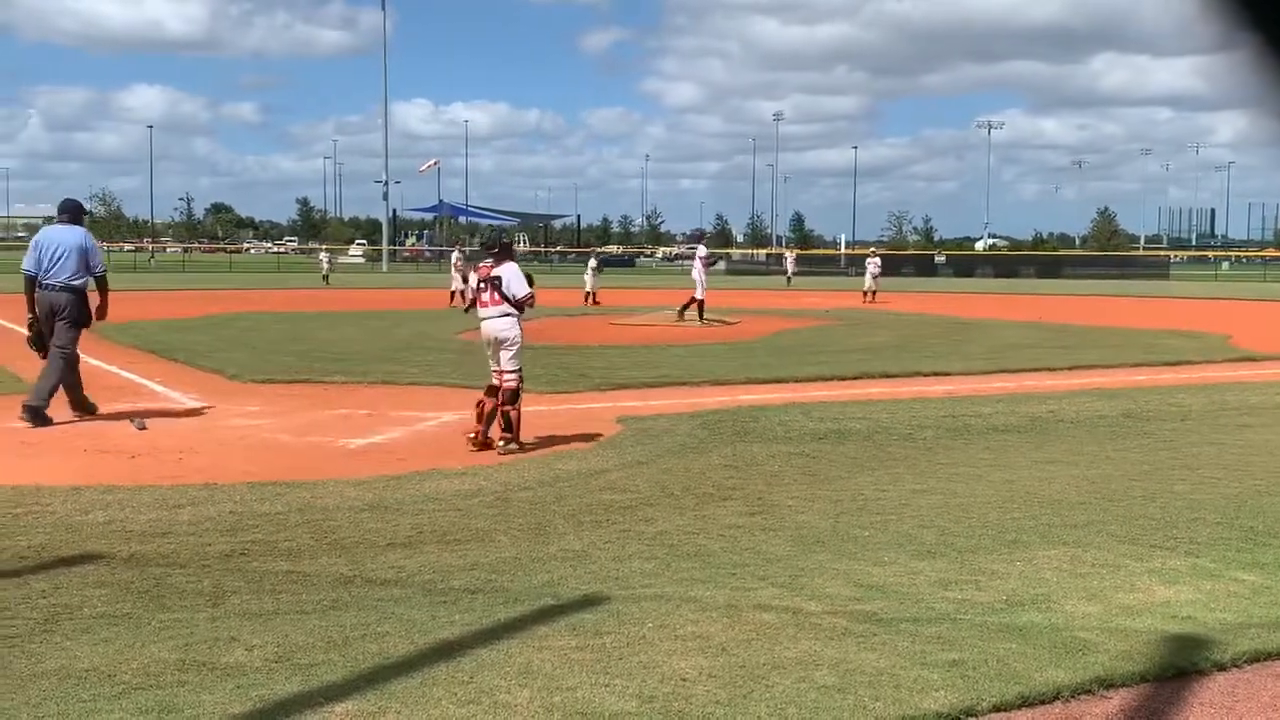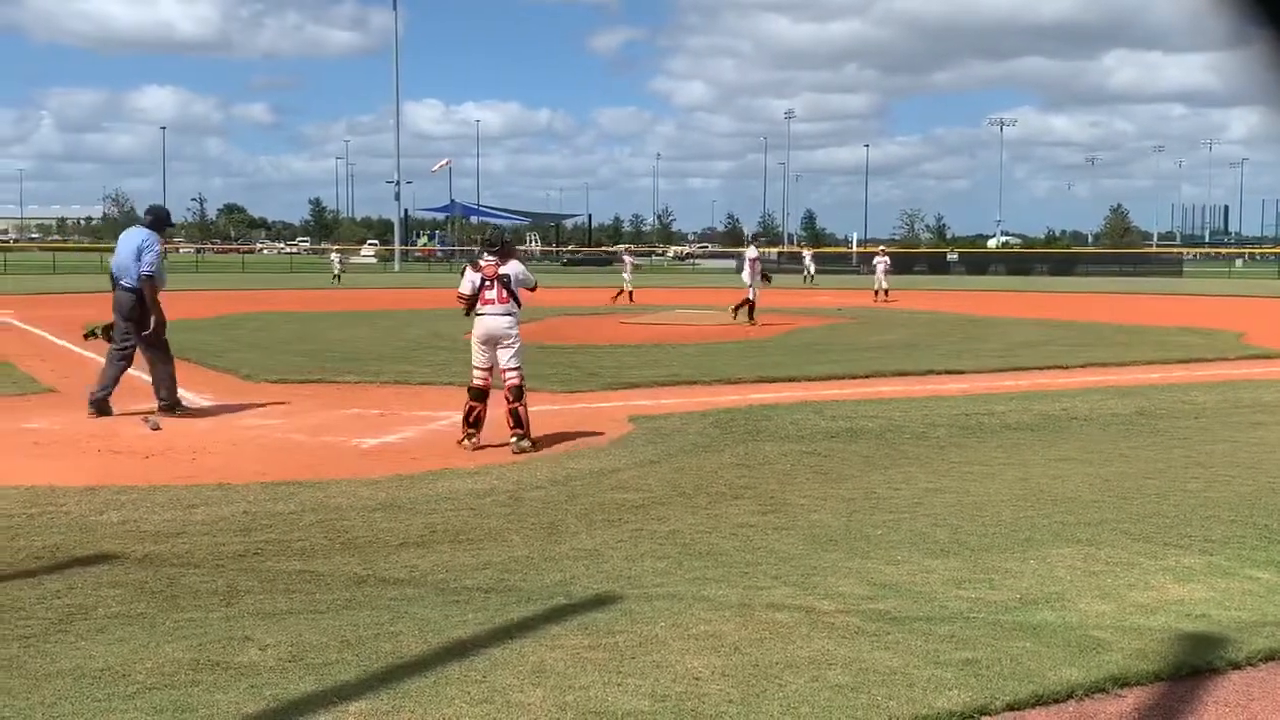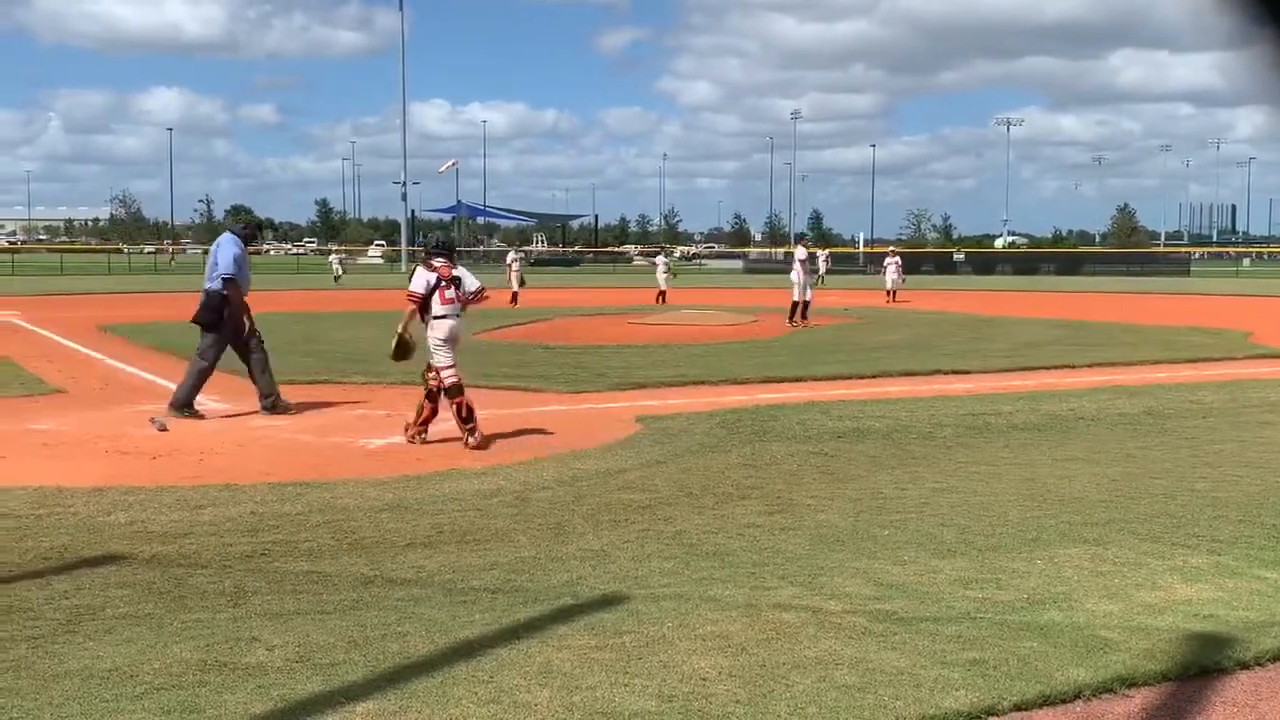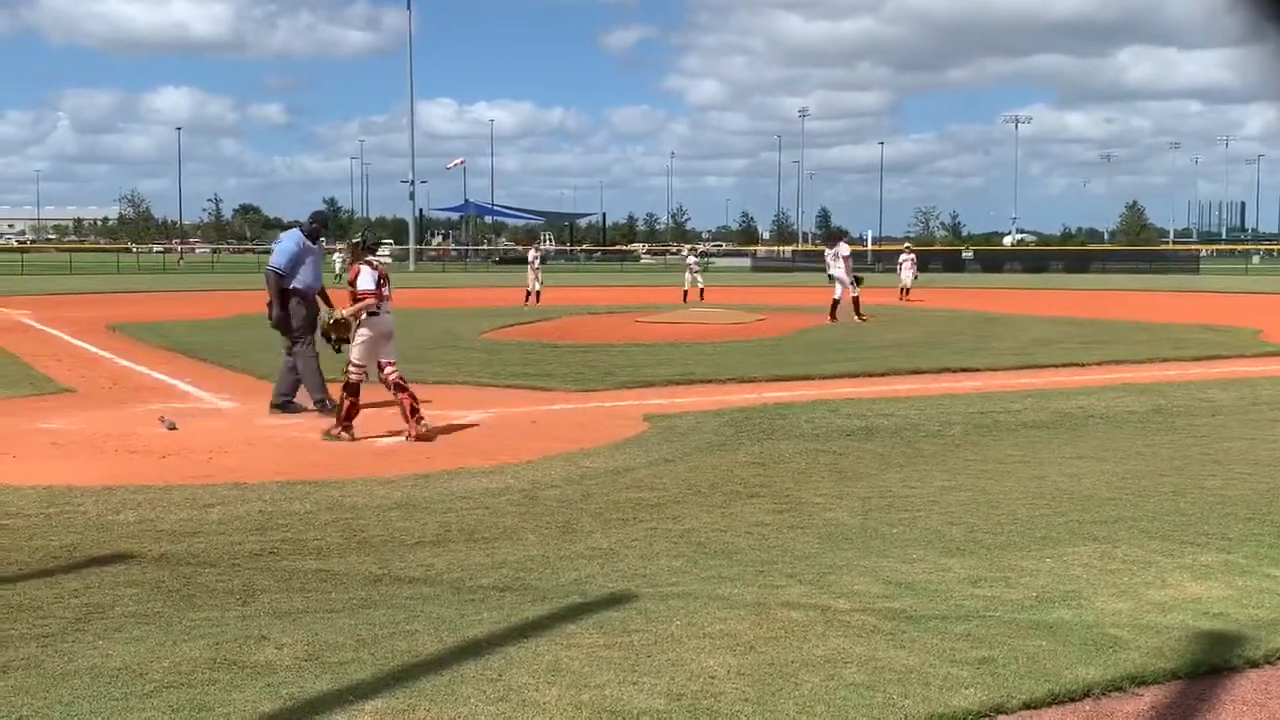
dt=0.7s
person 1, frame 1
left shoulder: (476, 271)
right shoulder: (510, 268)
left elbow: (471, 302)
right elbow: (528, 300)
right wrist: (529, 288)
left hip: (486, 326)
right hip: (507, 325)
left knee: (497, 379)
right knee: (511, 380)
left ankle: (480, 434)
right ankle: (507, 439)
person 1, frame 2
left shoulder: (473, 268)
right shoulder: (514, 266)
left elbow: (464, 302)
right elbow: (532, 285)
left hip: (482, 324)
right hip: (507, 324)
left knee: (479, 380)
right knee: (513, 379)
left ankle: (471, 435)
right ankle: (519, 437)
person 1, frame 3
left shoulder: (424, 270)
right shoulder: (459, 270)
left elbow: (414, 304)
right elbow: (481, 294)
left wrist: (403, 326)
left hip: (437, 325)
right hip: (455, 324)
left knee: (449, 381)
right knee: (431, 375)
left ankle: (471, 432)
right ankle: (418, 428)
person 1, frame 4
left shoulder: (362, 268)
right shoulder: (379, 267)
left elbow: (370, 301)
left wrist: (347, 312)
right wrist: (354, 310)
left hip: (370, 324)
right hip: (385, 319)
left knee: (354, 374)
right knee: (392, 375)
left ankle: (344, 427)
right ankle: (417, 422)
person 2, frame 1
left shoulder: (41, 235)
right shoulder: (85, 236)
left elbow: (29, 276)
right elbow: (99, 275)
left wrist: (31, 312)
right wrist: (103, 302)
left hip: (44, 297)
right hip: (71, 299)
left knee: (62, 351)
right knee: (62, 355)
left ankle: (79, 402)
right ankle: (35, 405)
person 2, frame 2
left shoulder: (126, 234)
right shoulder: (151, 239)
left elbow: (115, 270)
right elbow: (146, 278)
right wrist: (153, 312)
left hip: (121, 295)
right hip: (137, 300)
left knee: (120, 351)
right knee: (158, 352)
left ankle: (98, 400)
right ankle: (168, 403)
person 2, frame 3
left shoulder: (234, 244)
right shoulder: (229, 245)
right elbow: (229, 281)
left wrist: (243, 312)
right wrist: (245, 314)
left hip: (232, 307)
right hip: (220, 307)
left knee: (255, 352)
right knee: (207, 357)
left ankle: (270, 402)
right ankle: (181, 403)
person 2, frame 4
left shoulder: (315, 245)
right shoulder: (291, 241)
right elbow: (272, 273)
left wrist: (330, 306)
right wrist: (276, 307)
left hip: (308, 302)
right hip: (291, 302)
left knee: (297, 352)
right knee: (304, 349)
left ankle: (282, 400)
right ankle: (322, 400)
